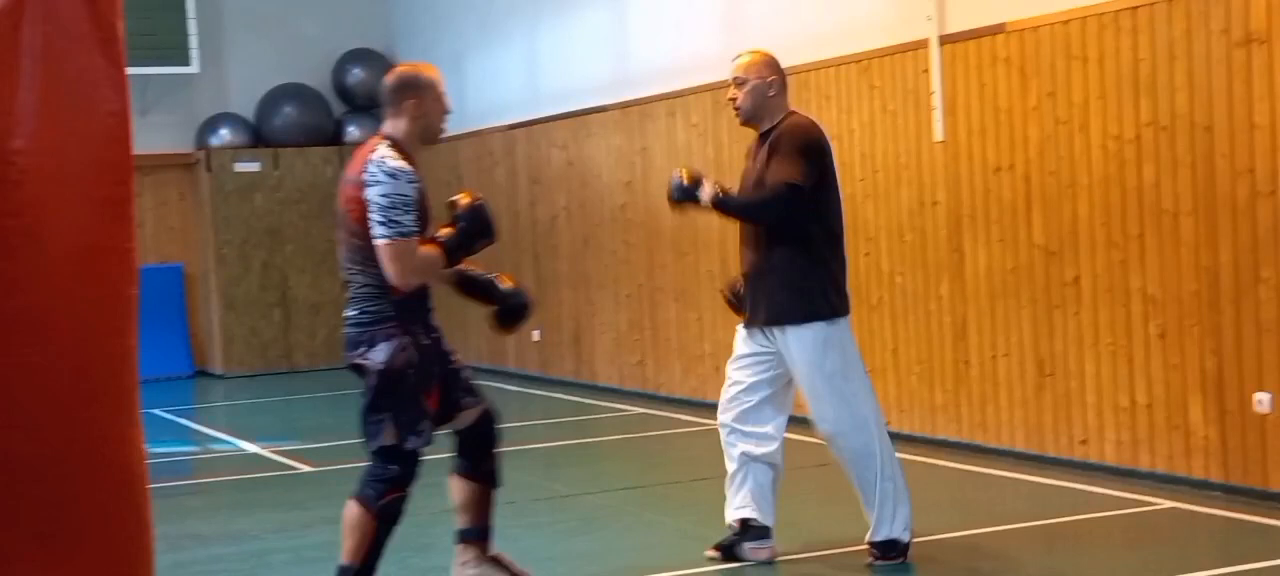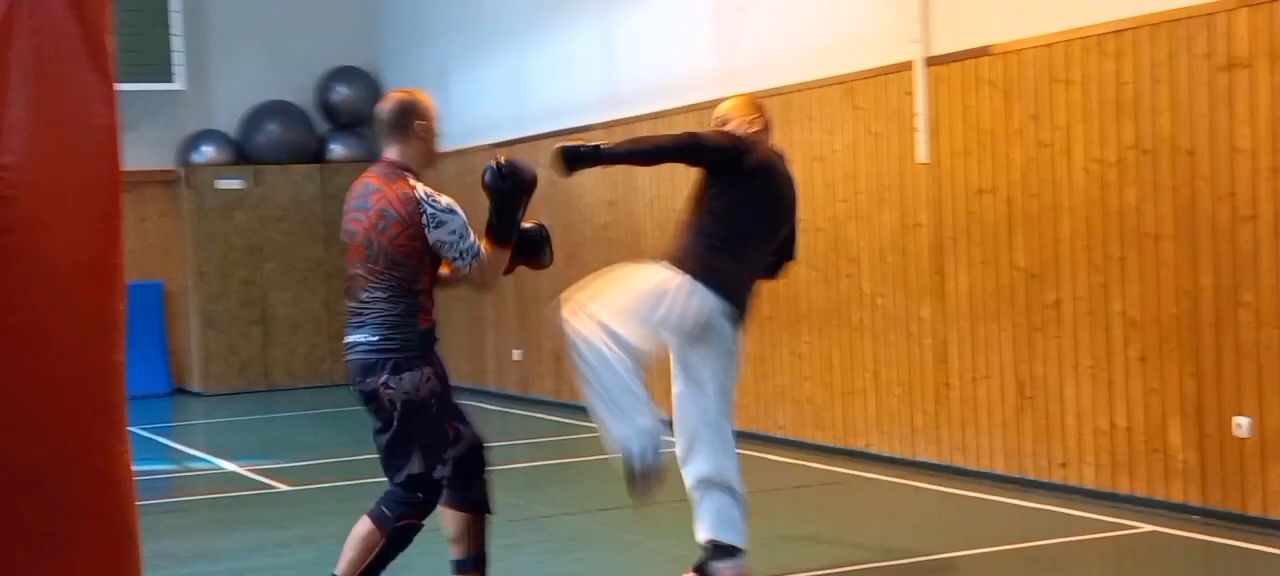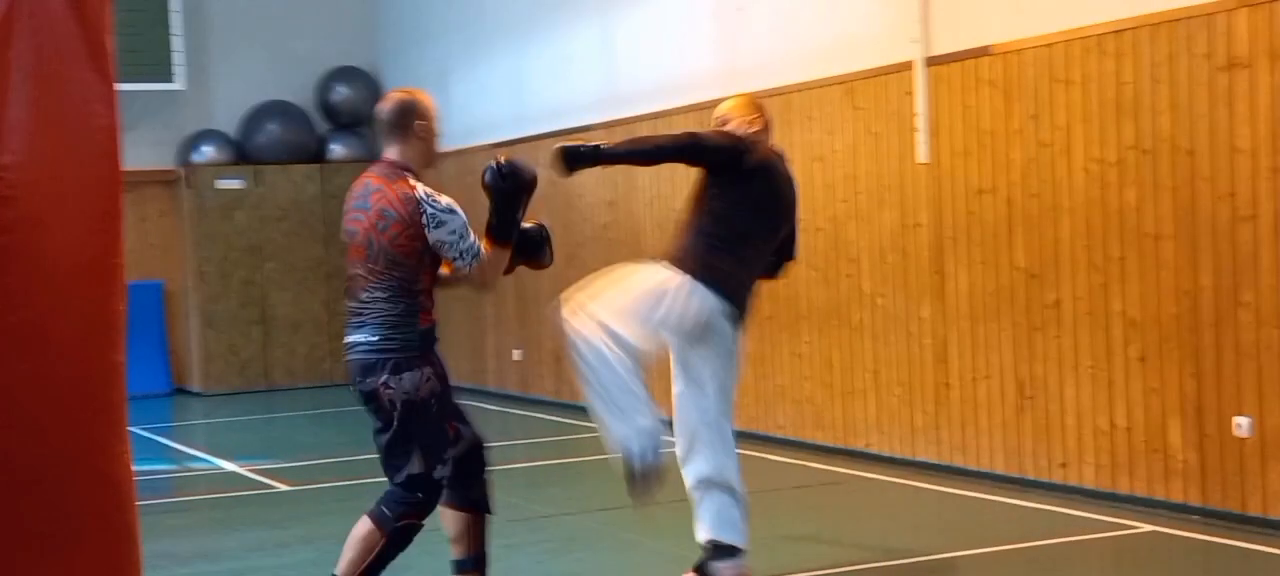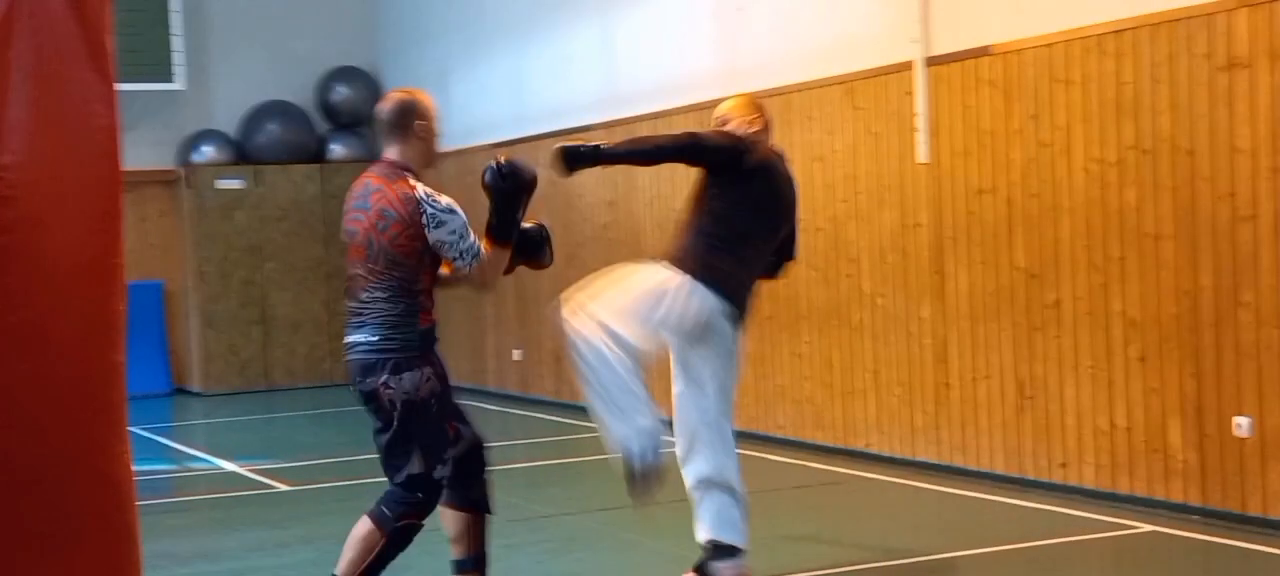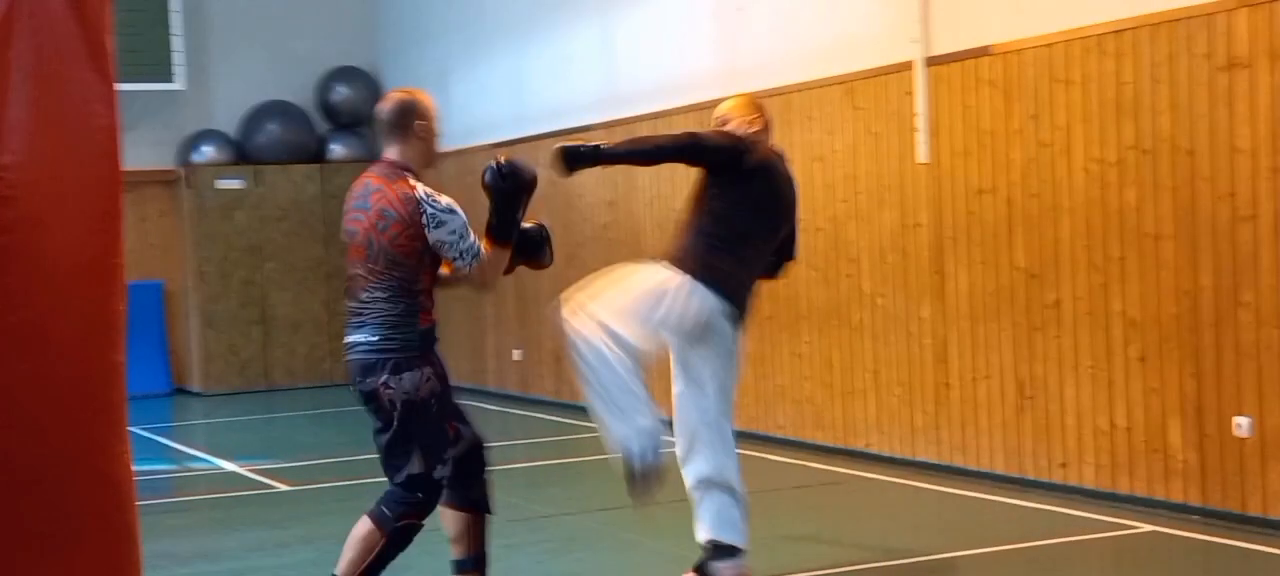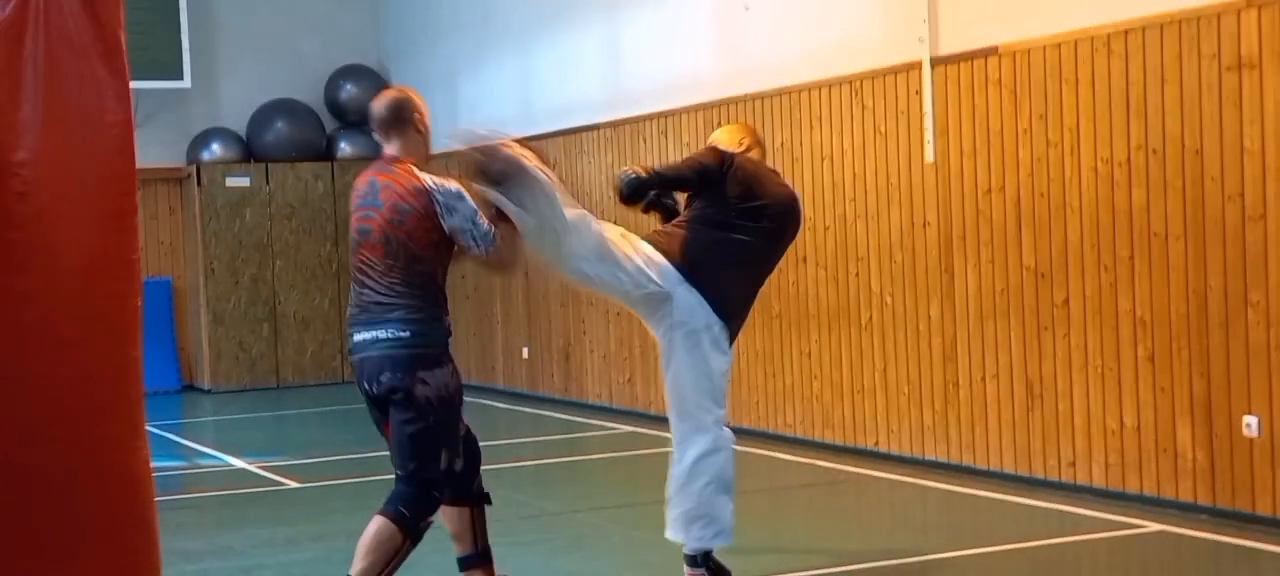
dt=0.5s
person 1, frame 1
left shoulder: (381, 162)
right shoulder: (390, 171)
right elbow: (404, 271)
left wrist: (475, 281)
right wrist: (460, 239)
left hip: (409, 329)
right hip: (388, 336)
left knee: (476, 425)
right knee: (394, 465)
person 1, frame 2
left shoulder: (362, 190)
right shoulder: (429, 204)
right elbow: (483, 274)
left wrist: (505, 250)
right wrist: (507, 211)
left hip: (371, 350)
right hip: (400, 360)
left knee: (463, 456)
right knee: (415, 491)
person 1, frame 3
left shoulder: (362, 190)
right shoulder: (428, 204)
right elbow: (483, 274)
left wrist: (503, 249)
right wrist: (507, 213)
left hip: (369, 350)
right hip: (400, 359)
left knee: (462, 456)
right knee: (414, 490)
person 1, frame 4
left shoulder: (363, 190)
right shoulder: (428, 204)
right elbow: (483, 275)
left wrist: (503, 251)
right wrist: (507, 211)
left hip: (368, 350)
right hip: (401, 358)
left knee: (462, 456)
right knee: (414, 490)
person 1, frame 5
left shoulder: (362, 190)
right shoulder: (429, 204)
right elbow: (483, 275)
left wrist: (504, 251)
right wrist: (507, 211)
left hip: (367, 351)
right hip: (402, 358)
left knee: (461, 456)
right knee: (414, 490)
person 1, frame 6
left shoulder: (365, 186)
right shoulder: (438, 192)
right elbow: (500, 255)
left hip: (369, 349)
right hip: (413, 352)
left knee: (458, 457)
right knee: (419, 489)
person 2, frame 1
left shoulder: (798, 135)
right shoulder: (763, 144)
left elbow: (781, 207)
left wrist: (714, 197)
right wrist: (748, 279)
left hip: (806, 309)
right hip: (766, 311)
left knee: (846, 422)
right knee: (742, 416)
left ankle: (891, 533)
right ankle: (752, 528)
person 2, frame 2
left shoulder: (741, 153)
right shoulder: (782, 184)
left elbow: (670, 147)
right elbow: (774, 261)
left wrist: (590, 153)
left hip: (691, 287)
right hip: (725, 309)
left knee: (588, 315)
right knee: (706, 430)
left ankle: (640, 445)
person 2, frame 3
left shoulder: (739, 153)
right shoulder: (782, 184)
left elbow: (670, 147)
right elbow: (775, 260)
left wrist: (591, 153)
left hip: (690, 286)
right hip: (724, 309)
left knee: (587, 313)
right knee: (706, 428)
left ankle: (640, 445)
person 2, frame 4
left shoulder: (738, 152)
right shoulder: (782, 184)
left elbow: (669, 148)
right elbow: (775, 261)
left wrist: (591, 153)
left hip: (688, 287)
right hip: (726, 309)
left knee: (588, 314)
right knee: (706, 426)
left ankle: (640, 445)
person 2, frame 5
left shoulder: (737, 151)
right shoulder: (783, 184)
left elbow: (670, 146)
right elbow: (773, 262)
left wrist: (593, 152)
left hip: (687, 286)
right hip: (725, 309)
left knee: (588, 314)
right knee: (707, 425)
left ankle: (638, 444)
person 2, frame 6
left shoulder: (723, 165)
right shoulder: (788, 206)
left elbow: (640, 184)
left wrist: (637, 180)
left hip: (660, 269)
right hip: (710, 316)
left knee: (571, 232)
right knee: (702, 429)
